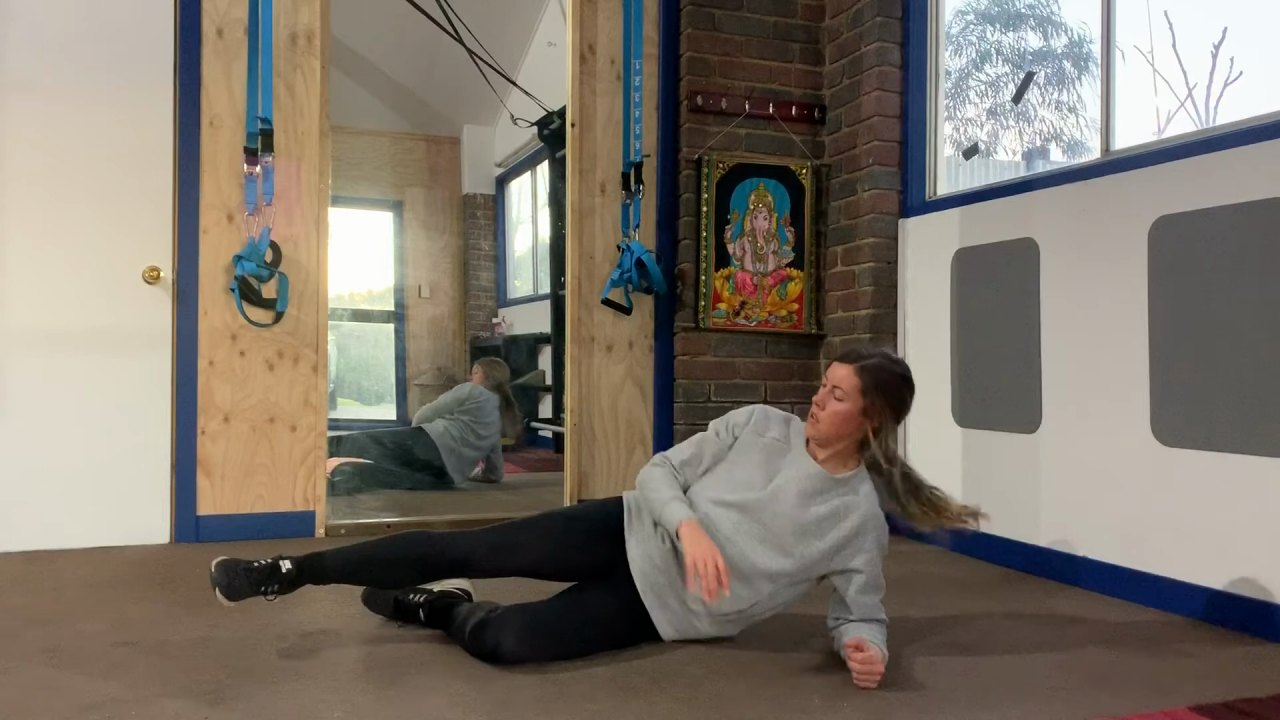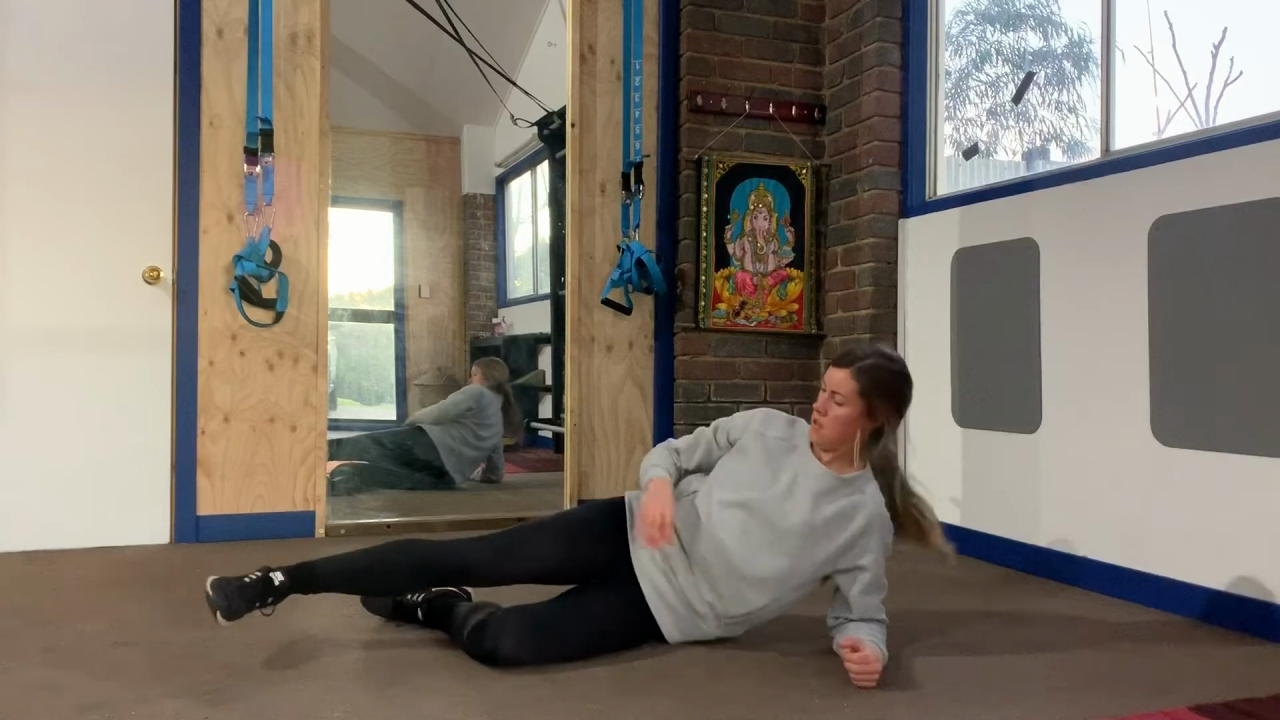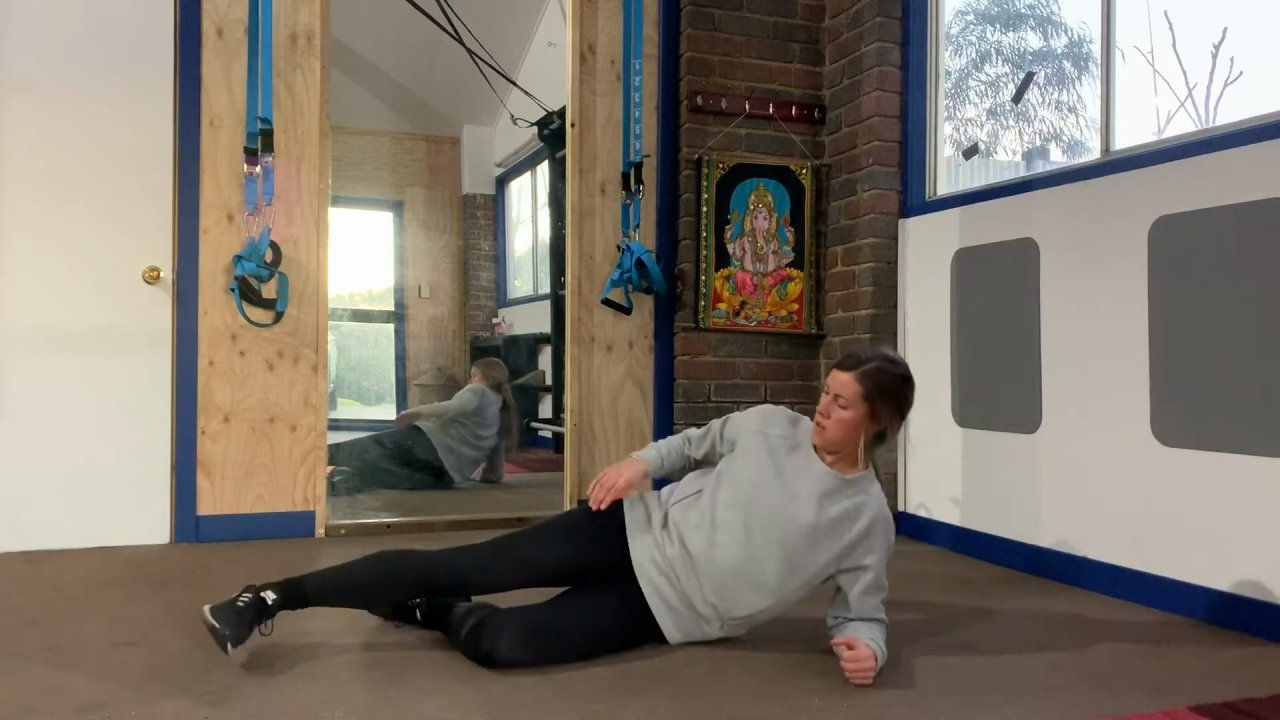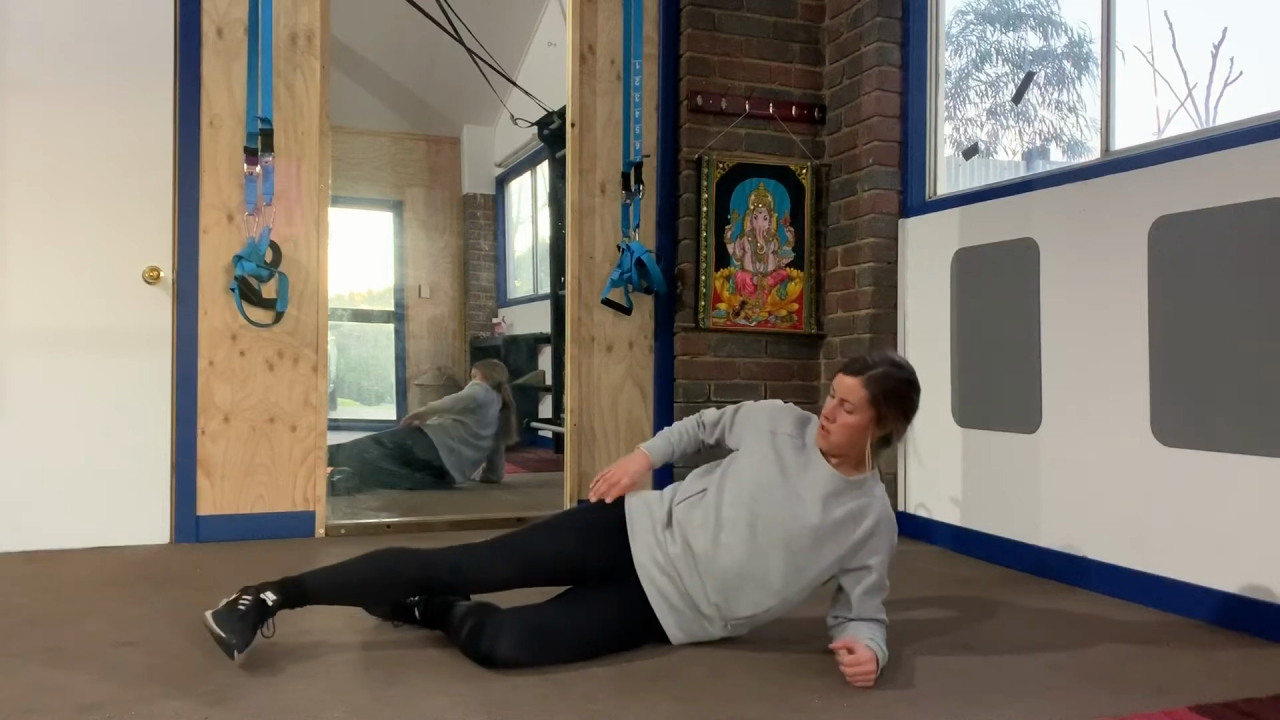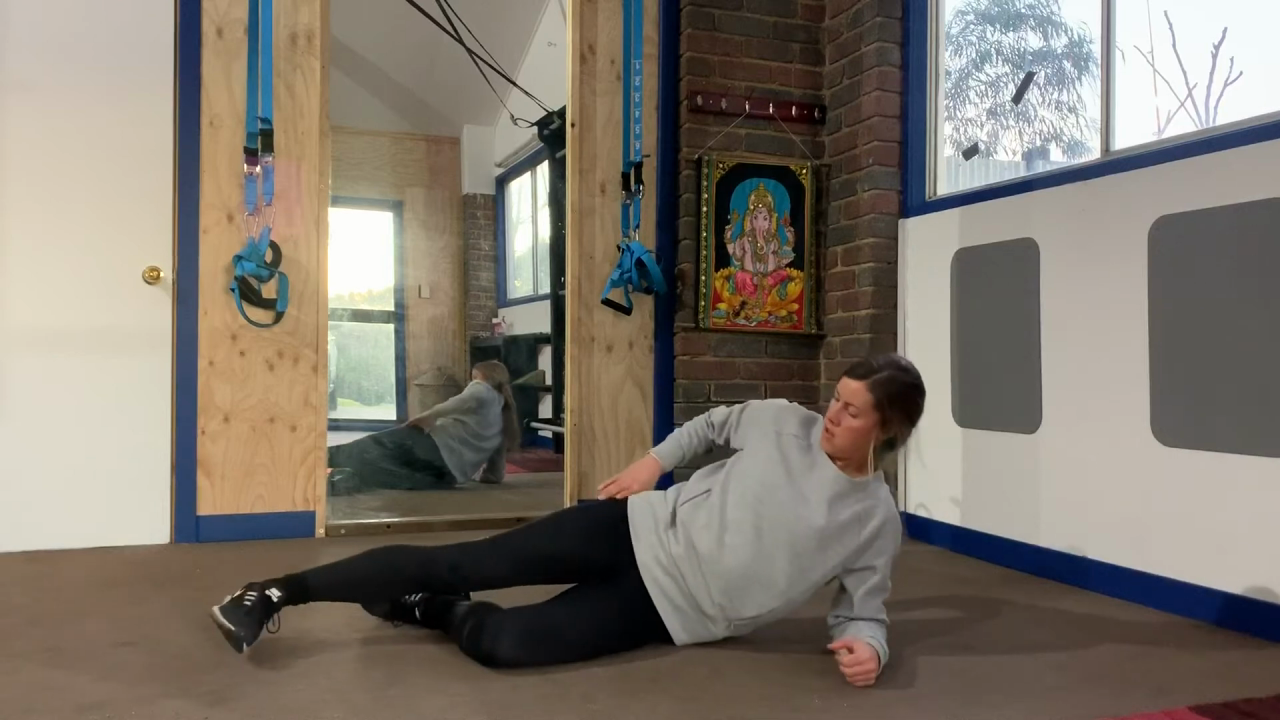
dt=0.2s
person 1, frame 1
left shoulder: (861, 518)
right shoulder: (759, 426)
left elbow: (859, 612)
right elbow: (659, 472)
left wrist: (867, 648)
right wrist: (689, 529)
left hip: (661, 607)
right hip: (634, 533)
left knee: (510, 639)
right knee: (467, 549)
left ankle: (441, 608)
right ankle: (290, 571)
person 1, frame 2
left shoulder: (865, 519)
right shoulder: (767, 429)
left elbow: (861, 611)
right elbow: (673, 451)
left wrist: (866, 648)
right wrist: (659, 483)
left hip: (663, 611)
right hip: (632, 535)
left knee: (506, 642)
right knee: (468, 558)
left ankle: (440, 610)
right ankle: (283, 582)
person 1, frame 3
left shoulder: (866, 518)
right shoulder: (773, 427)
left elbow: (861, 612)
right elbow: (697, 441)
left wrist: (863, 647)
right wrist: (639, 461)
left hip: (665, 614)
right hip: (627, 539)
left knee: (504, 642)
right knee: (461, 567)
left ankle: (439, 616)
right ankle: (274, 596)
person 1, frame 4
left shoulder: (870, 520)
right shoulder: (780, 423)
left elbow: (860, 612)
right elbow: (707, 423)
left wrist: (866, 649)
right wrist: (644, 454)
left hip: (665, 613)
right hip: (636, 534)
left knee: (504, 643)
right knee: (459, 566)
left ankle: (438, 613)
right ankle: (273, 598)
person 1, frame 5
left shoulder: (875, 522)
right shoulder: (786, 423)
left elbow: (861, 612)
right elbow: (715, 422)
left wrist: (867, 647)
right wrist: (654, 460)
left hip: (667, 610)
right hip: (638, 533)
left knee: (507, 643)
right knee: (462, 563)
left ankle: (438, 610)
right ankle: (279, 591)
person 2, frame 1
left shoulder: (471, 390)
right shoulder: (500, 421)
left elbow: (426, 414)
right elbow: (494, 474)
left wrist: (413, 434)
right wrist: (470, 473)
left hip: (430, 441)
right hip: (445, 473)
left knee: (356, 444)
right ankle: (351, 476)
person 2, frame 2
left shoulder: (477, 393)
right shoulder: (500, 425)
left elbow: (438, 414)
right elbow: (495, 474)
left wrist: (411, 421)
right wrist: (470, 472)
left hip: (430, 442)
right hip: (446, 474)
left knee: (358, 446)
right ankle: (351, 476)
person 2, frame 3
left shoulder: (479, 391)
right shoulder: (501, 423)
left elbow: (458, 407)
right elbow: (495, 475)
left wrist: (414, 413)
right wrist: (472, 471)
left hip: (428, 441)
right hip: (445, 474)
left knee: (362, 450)
right ankle: (350, 477)
person 2, frame 4
left shoulder: (482, 390)
right shoulder: (502, 422)
left elbow: (471, 397)
right elbow: (495, 474)
left wrist: (425, 411)
right wrist: (474, 471)
left hip: (429, 441)
right hip: (445, 474)
left knee: (360, 451)
right ankle: (350, 478)
person 2, frame 5
left shoulder: (484, 389)
right shoulder: (504, 425)
left elbow: (476, 395)
right elbow: (495, 475)
left wrist: (433, 413)
right wrist: (475, 471)
left hip: (430, 441)
right hip: (446, 474)
left knee: (361, 452)
right ankle: (352, 478)
